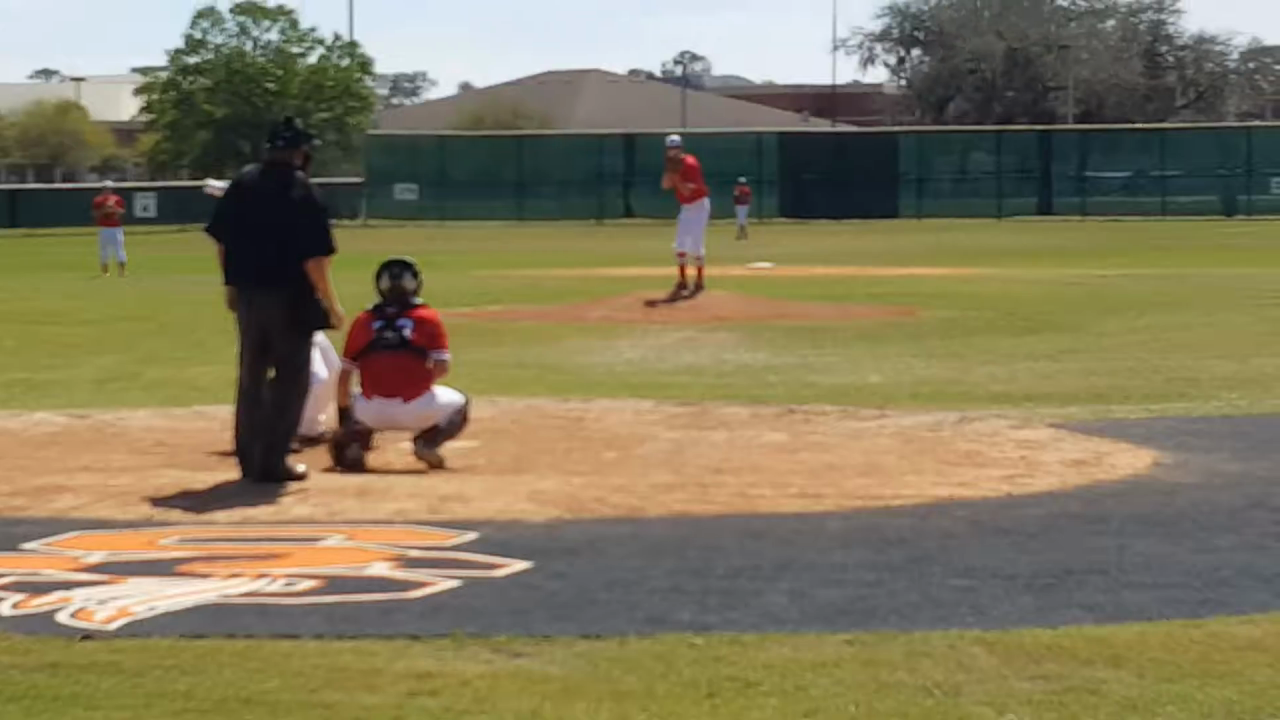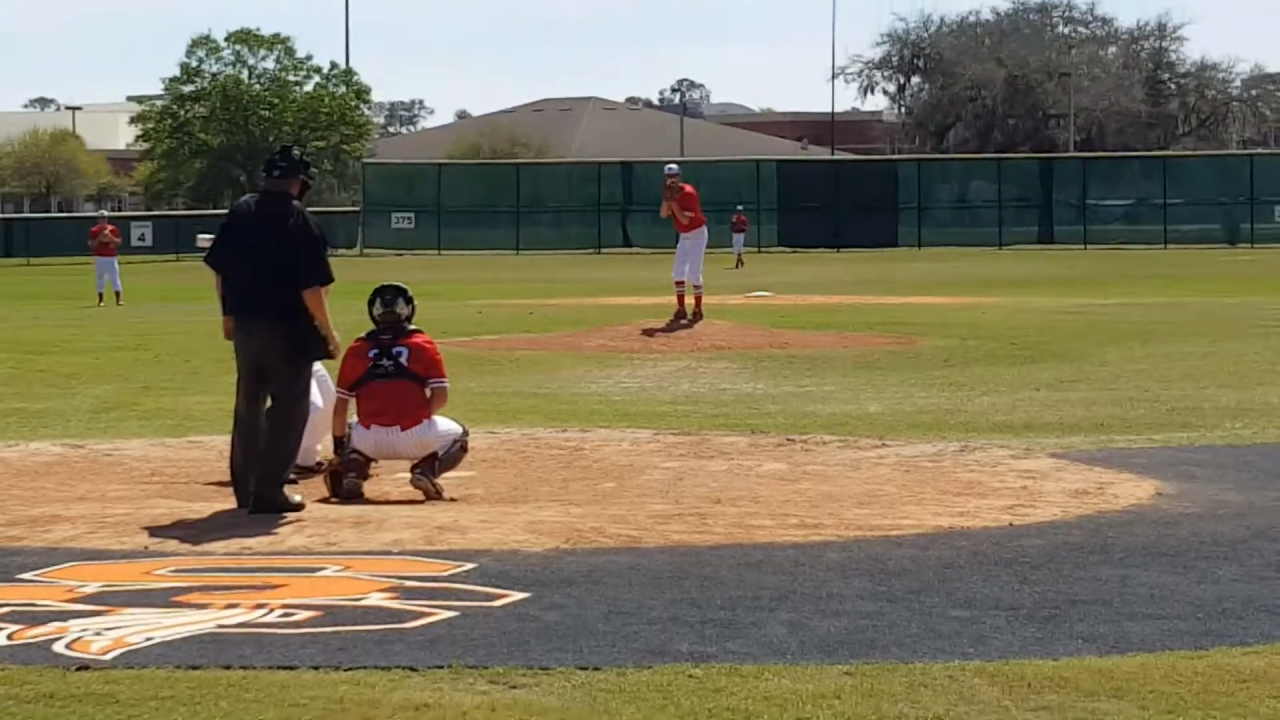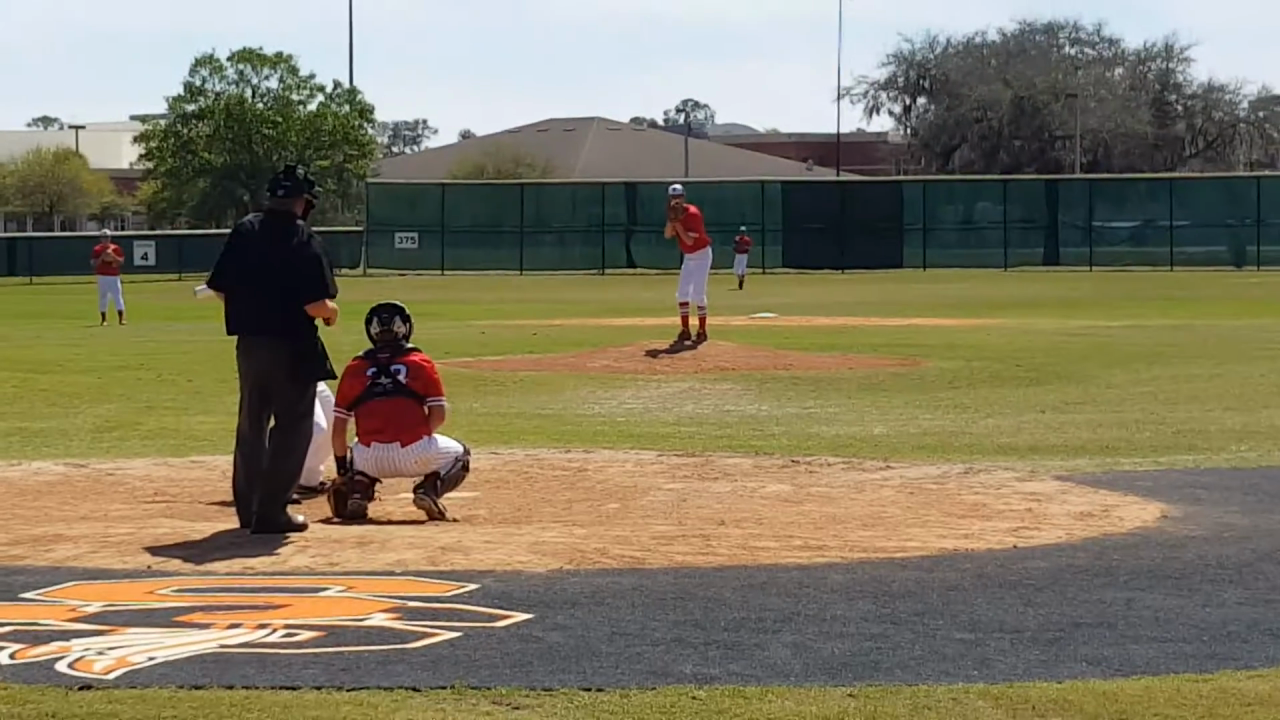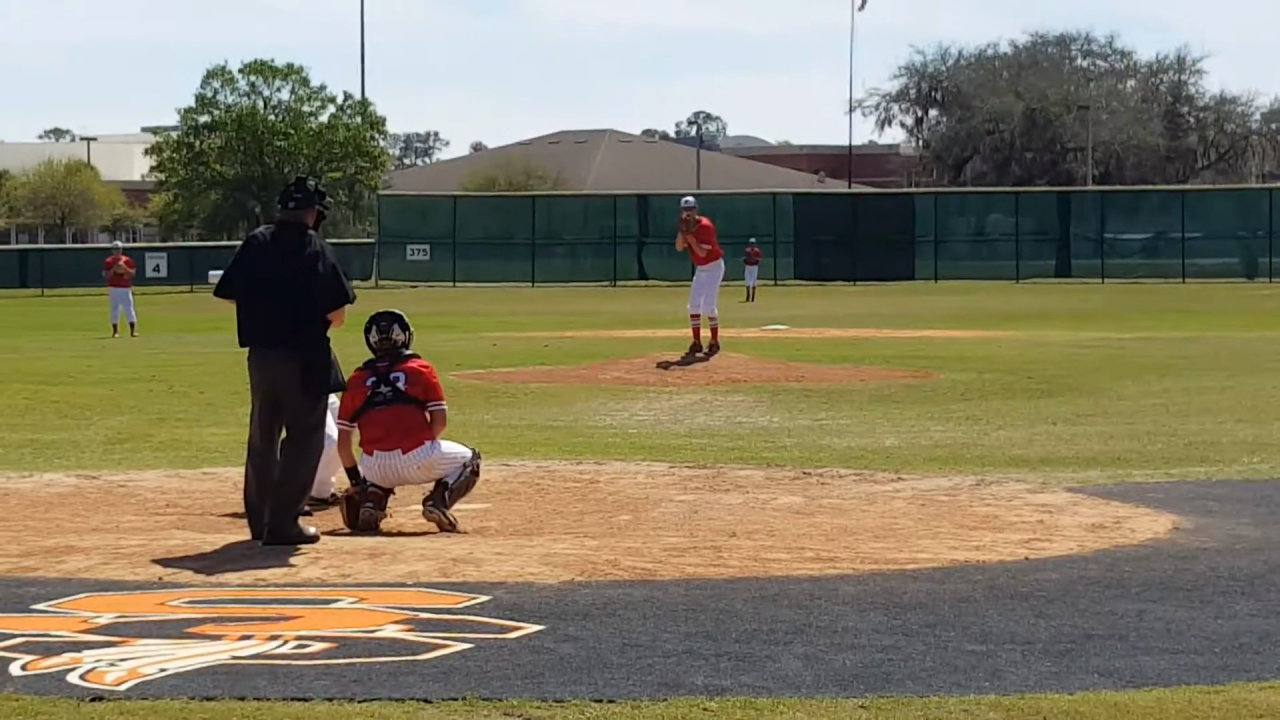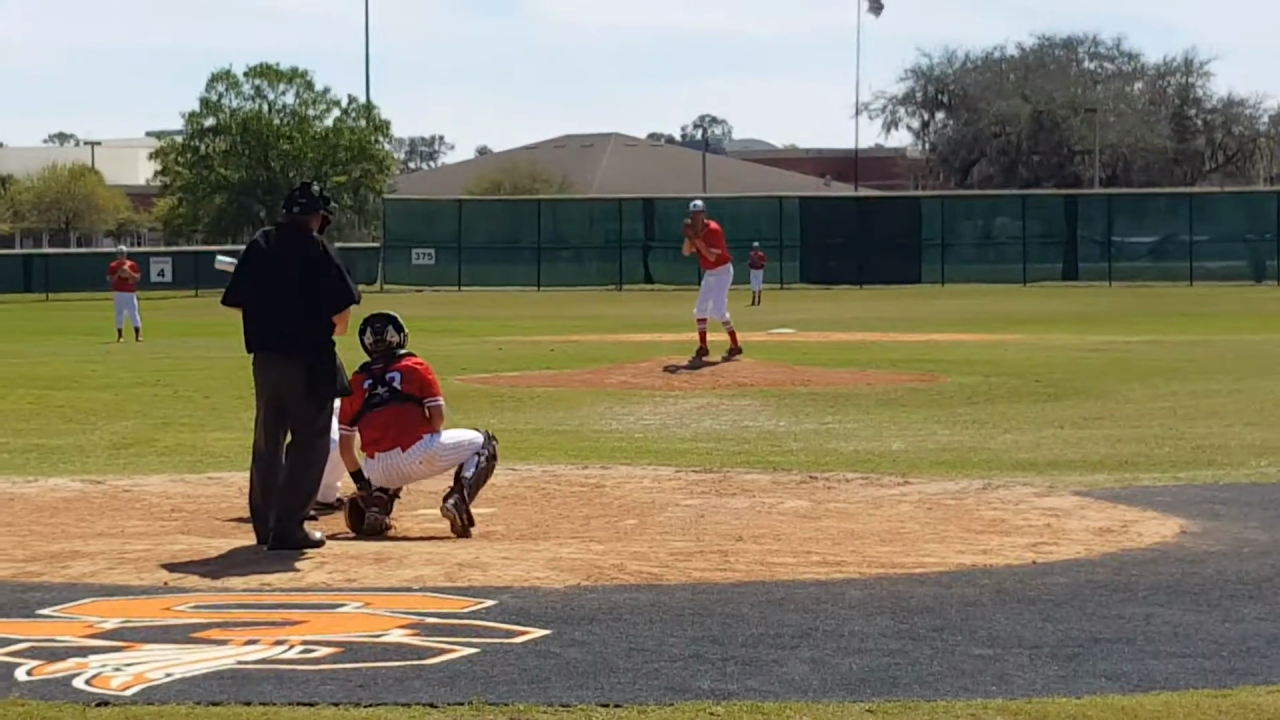
dt=0.2s
person 1, frame 1
left shoulder: (243, 182)
right shoulder: (301, 190)
left elbow: (223, 242)
right elbow: (314, 257)
left wrist: (232, 284)
right wrist: (329, 302)
left hip: (248, 294)
right hip: (289, 298)
left knee: (252, 377)
right knee: (290, 378)
left ankle: (250, 457)
right ankle: (271, 461)
person 1, frame 2
left shoulder: (239, 212)
right shoulder: (299, 219)
left elbow: (220, 272)
right elbow: (311, 287)
left wrist: (229, 315)
right wrist: (327, 330)
left hip: (246, 325)
right hip: (287, 328)
left knee: (248, 407)
right knee: (288, 408)
left ankle: (246, 488)
right ankle: (267, 491)
person 1, frame 3
left shoulder: (243, 230)
right shoulder: (303, 238)
left elbow: (220, 290)
right elbow: (314, 304)
right wrist: (331, 310)
left hip: (250, 344)
right hip: (292, 348)
left knee: (251, 427)
right knee: (292, 428)
left ankle: (249, 508)
right ankle: (271, 512)
person 1, frame 4
left shoulder: (255, 242)
right shoulder: (315, 248)
left elbow: (230, 293)
right elbow: (336, 313)
right wrist: (326, 317)
left hip: (261, 354)
right hip: (304, 358)
left knee: (262, 438)
right knee: (303, 439)
left ankle: (260, 520)
right ankle: (282, 523)
person 1, frame 5
left shoulder: (259, 245)
right shoulder: (318, 249)
left elbow: (237, 300)
right elbow: (341, 314)
right wrist: (333, 329)
left hip: (265, 359)
right hip: (309, 361)
left knee: (267, 443)
right knee: (309, 444)
left ankle: (265, 524)
right ankle: (287, 527)
person 2, frame 1
left shoulder: (363, 321)
right shoulder: (428, 318)
left elbow: (344, 379)
right elbow: (442, 367)
left wrist: (343, 422)
left hip: (372, 412)
right hip: (417, 409)
left knee: (354, 399)
right knee: (459, 404)
left ankle: (355, 443)
right ankle: (429, 441)
person 2, frame 2
left shoulder: (357, 350)
right shoulder: (423, 344)
left elbow: (340, 409)
right elbow: (441, 396)
left wrist: (339, 451)
left hip: (371, 441)
right hip: (415, 437)
left knee: (353, 428)
right knee: (458, 434)
left ankle: (352, 472)
right ankle: (427, 469)
person 2, frame 3
left shoulder: (355, 369)
right shoulder: (421, 363)
left elbow: (339, 429)
right elbow: (438, 415)
left wrist: (342, 471)
left hip: (371, 460)
right hip: (414, 455)
right knee: (460, 455)
left ankle: (357, 493)
right ankle: (430, 488)
person 2, frame 4
left shoulder: (357, 379)
right shoulder: (421, 369)
left elbow: (343, 442)
right elbow: (440, 420)
left wrist: (355, 481)
left hip: (376, 469)
right hip: (418, 459)
right knee: (470, 460)
left ankle: (370, 503)
right ankle: (439, 500)
person 2, frame 5
left shoulder: (355, 382)
right shoulder: (416, 367)
left elbow: (345, 446)
right elbow: (438, 416)
left wrist: (362, 485)
left hip: (379, 471)
right hip: (419, 452)
right knee: (484, 443)
left ankle: (376, 507)
right ankle: (457, 500)
